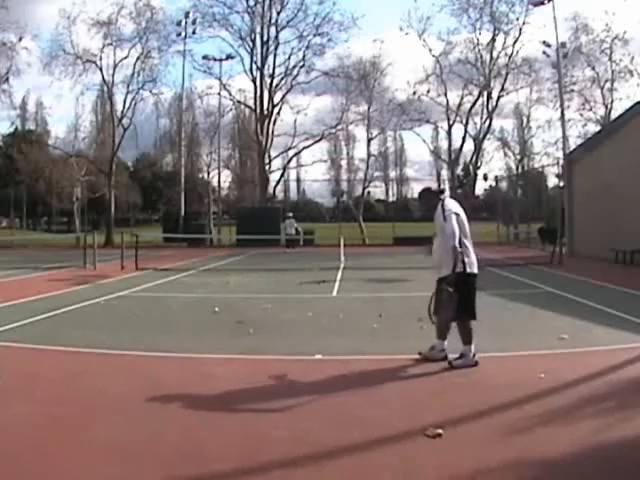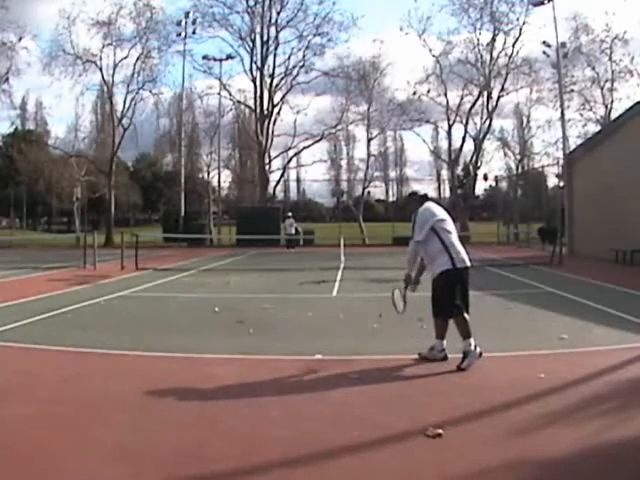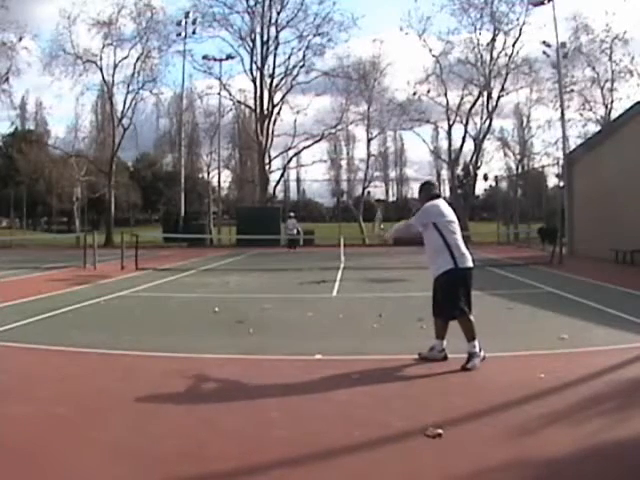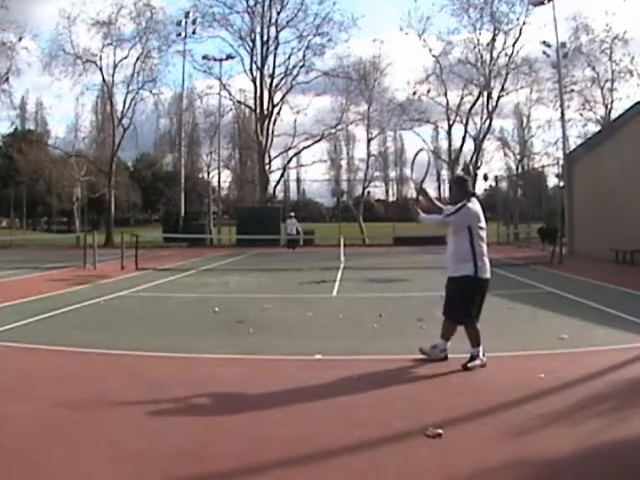
dt=1s
person 1, frame 1
left shoulder: (444, 206)
right shoulder: (444, 208)
left elbow: (451, 226)
left wrist: (454, 246)
right wrist: (436, 246)
left hip: (459, 269)
right hip: (450, 269)
left knee: (460, 313)
right knee: (443, 311)
left ankle: (469, 354)
right ankle: (440, 349)
person 1, frame 2
left shoulder: (424, 211)
right shoulder: (430, 212)
left elbow: (415, 243)
right elbow: (425, 250)
left wrist: (409, 272)
right wrist: (417, 275)
left hip: (451, 267)
right hip: (443, 268)
left knee: (455, 308)
right knee: (439, 309)
left ankle: (471, 347)
right ankle: (439, 348)
person 1, frame 3
left shoulder: (431, 208)
right shoulder: (437, 209)
left elbow: (408, 226)
right elbow: (416, 230)
left wrist: (389, 235)
right wrist: (394, 234)
left hip: (455, 268)
right hip: (446, 268)
left knee: (459, 310)
right knee: (440, 310)
left ankle: (475, 350)
right ankle: (439, 349)
person 1, frame 4
left shoulder: (468, 209)
right shoulder: (463, 208)
left elbow: (440, 221)
right elbow: (443, 212)
left wrist: (420, 216)
right wrist: (425, 196)
left hip: (471, 274)
right hip: (459, 272)
left knee: (466, 318)
right knee: (451, 314)
left ankle: (478, 355)
right ankle: (441, 348)
